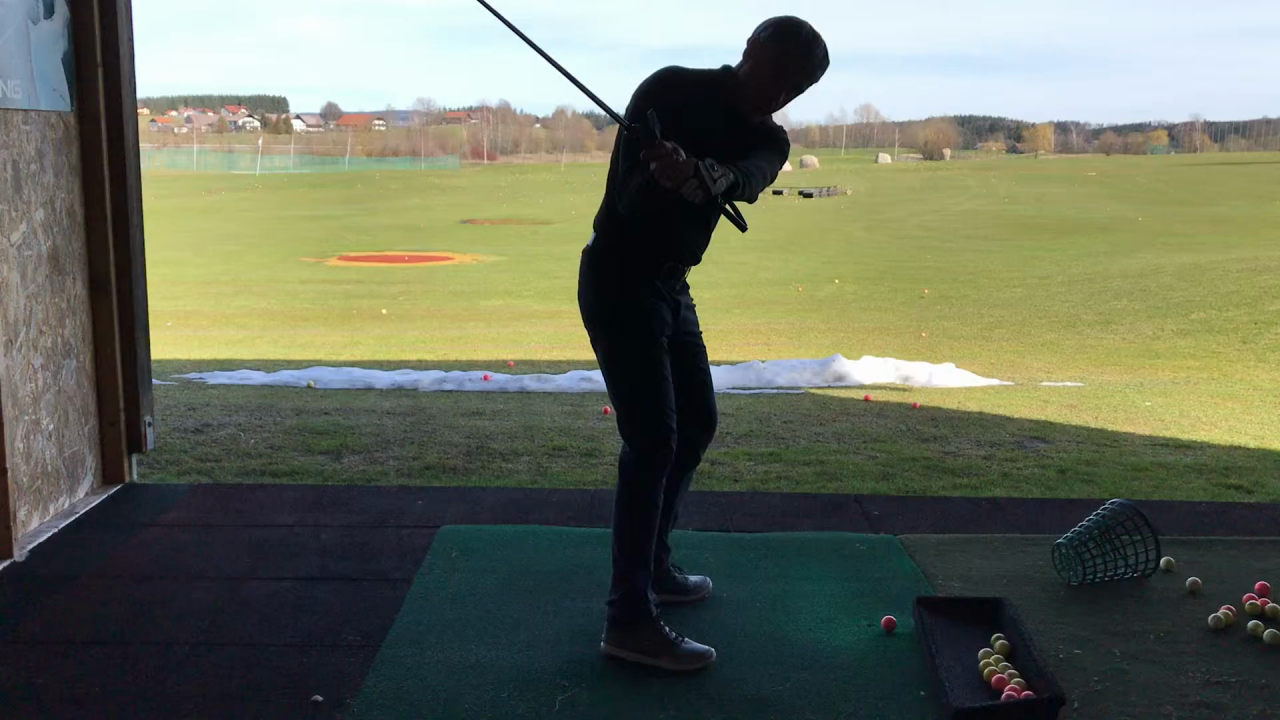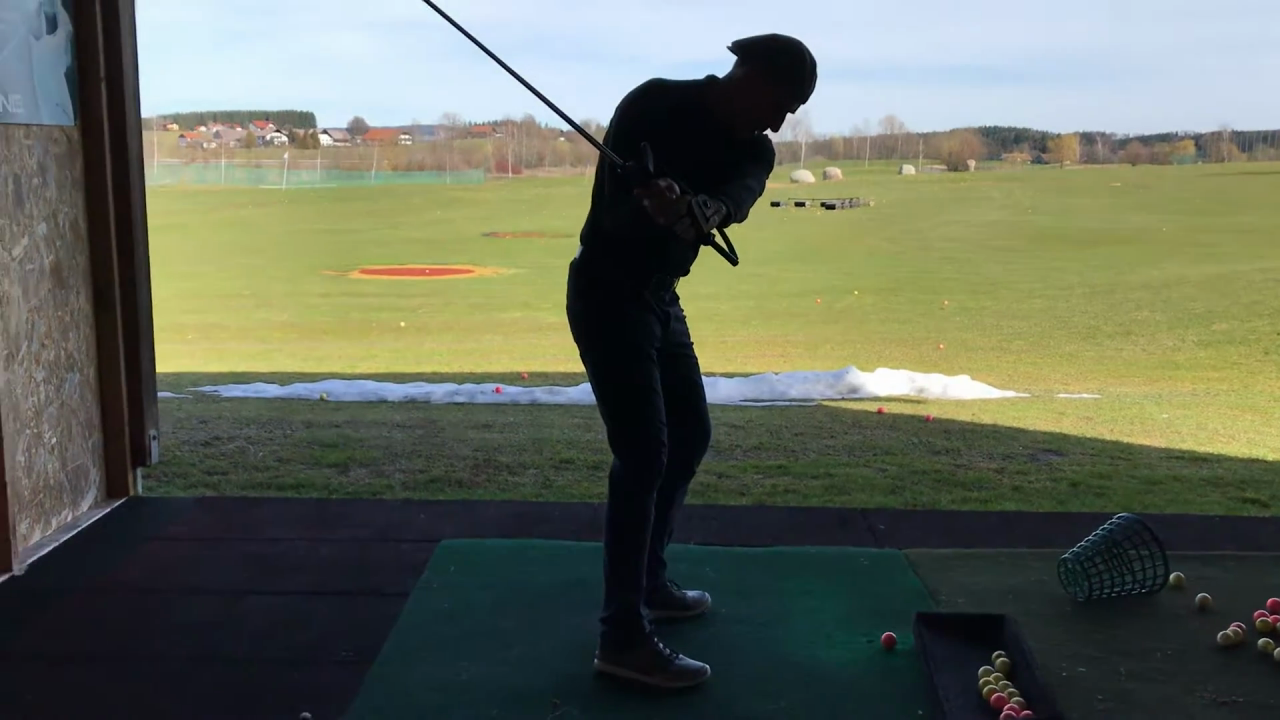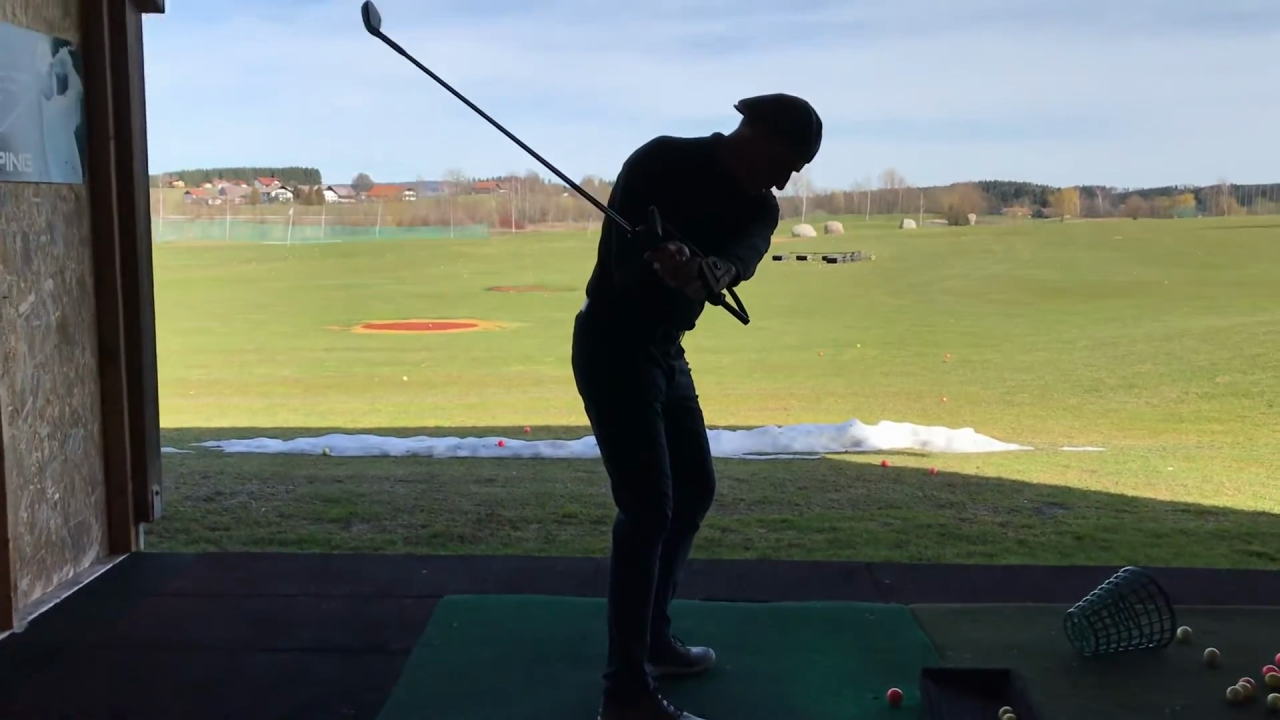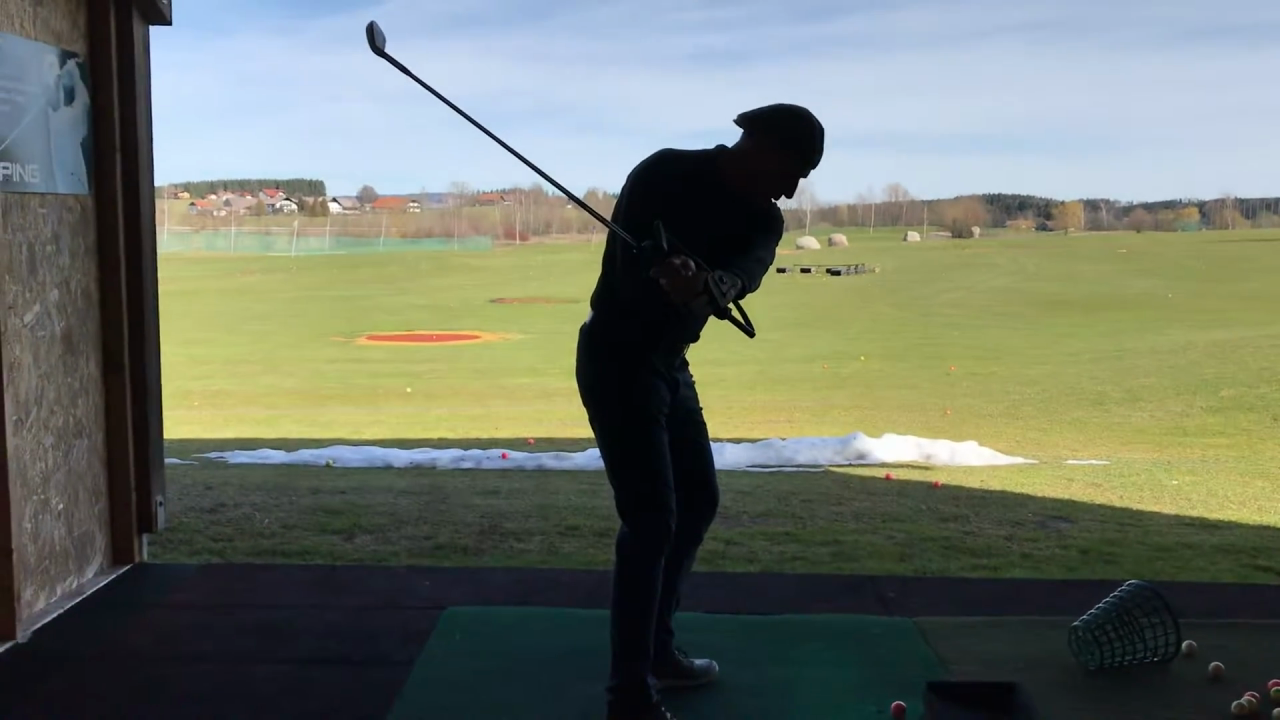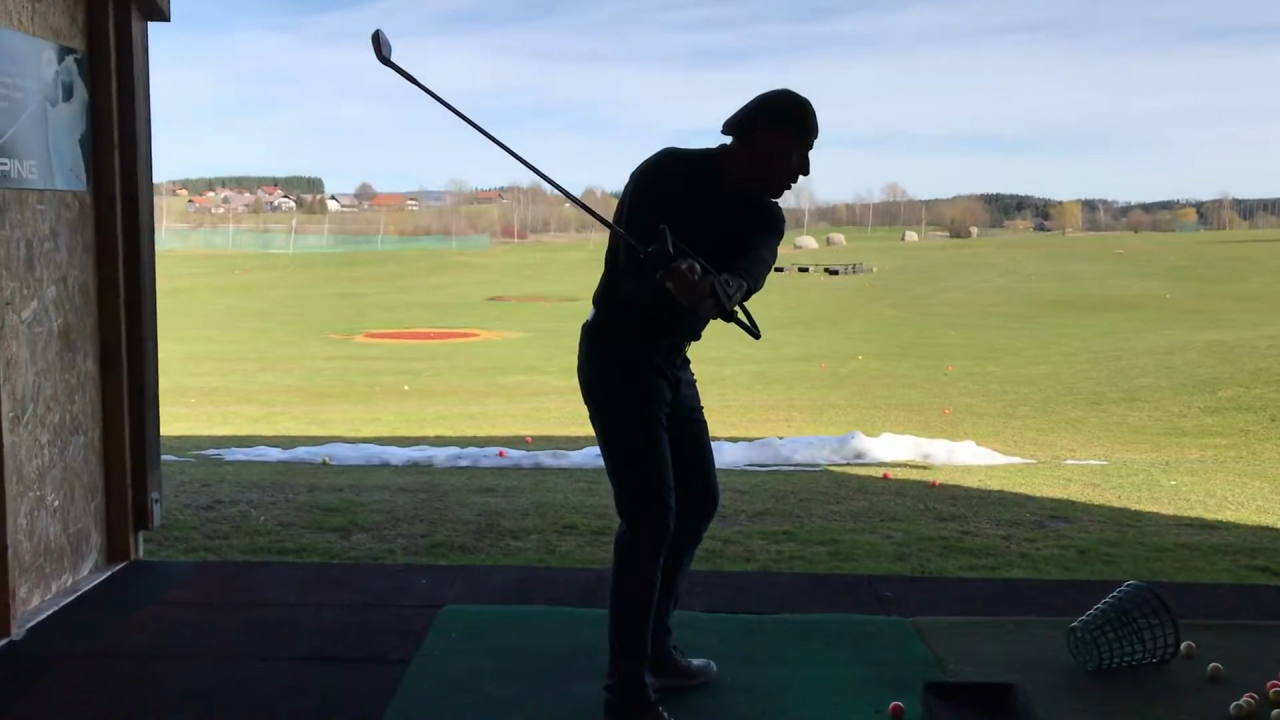
dt=1s
person 1, frame 1
left shoulder: (769, 140)
right shoulder: (670, 91)
left elbow: (747, 182)
right elbow: (629, 197)
left wrist: (697, 175)
right wrist: (668, 179)
left hip: (669, 283)
right hip: (620, 280)
left knee: (695, 425)
right knee: (652, 441)
left ankle: (652, 566)
right ankle: (628, 619)
person 1, frame 2
left shoulder: (753, 150)
right shoulder: (653, 105)
left elbow: (737, 202)
right elbow: (614, 212)
left wrist: (694, 211)
right wrist: (659, 210)
left hip: (659, 295)
right hip: (609, 292)
left knee: (689, 437)
right knee: (644, 454)
left ankle: (648, 581)
right ankle: (621, 636)
person 1, frame 3
left shoulder: (758, 206)
right shoulder: (660, 162)
left elbow: (744, 257)
right elbow: (622, 264)
left wrist: (709, 270)
right wrist: (664, 268)
left hip: (664, 349)
right hip: (614, 346)
left knee: (694, 490)
right knee: (648, 508)
left ankle: (652, 636)
person 1, frame 4
left shoulder: (763, 217)
right shoulder: (663, 175)
left elbow: (750, 269)
right elbow: (627, 276)
left wrist: (716, 284)
right wrist: (670, 284)
left hip: (668, 361)
right hip: (617, 357)
left knee: (697, 502)
right knee: (651, 520)
left ankle: (656, 649)
person 1, frame 5
left shoulder: (764, 215)
right shoulder: (666, 174)
left elbow: (753, 270)
right elbow: (632, 277)
left wrist: (721, 289)
right wrist: (678, 286)
left hip: (670, 360)
right hip: (620, 357)
left knee: (698, 501)
right knee: (650, 518)
left ankle: (654, 649)
